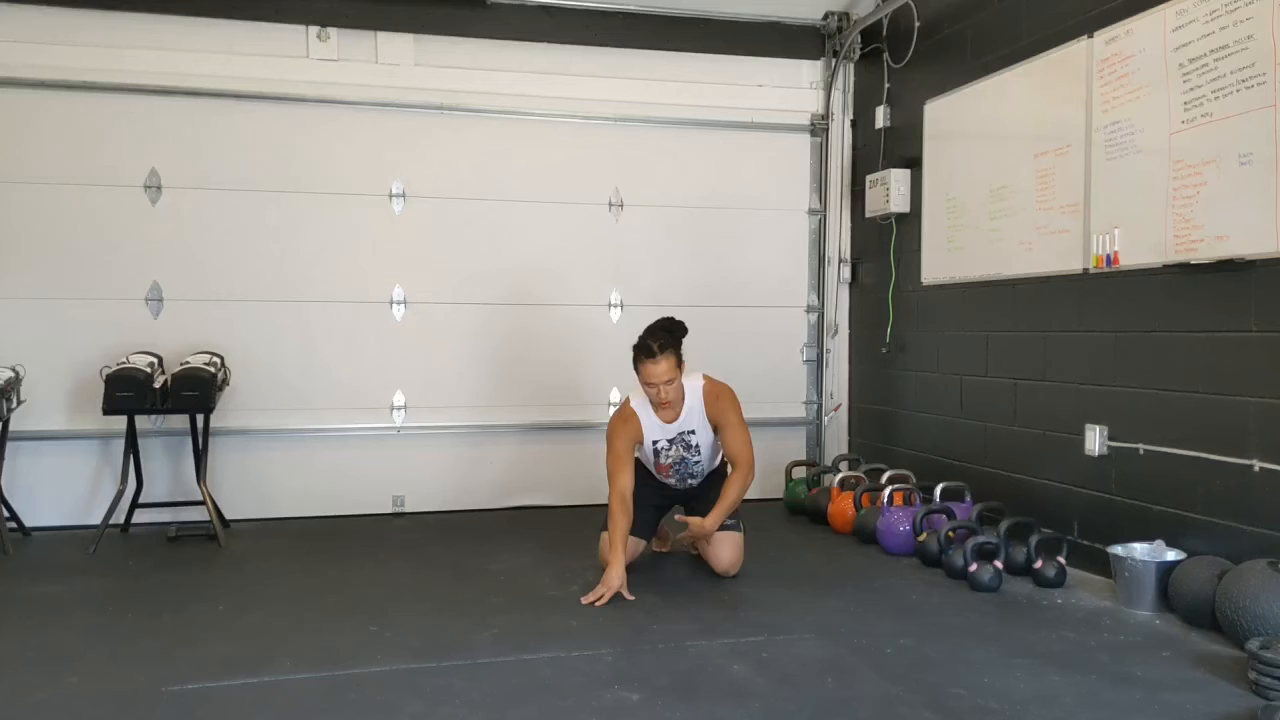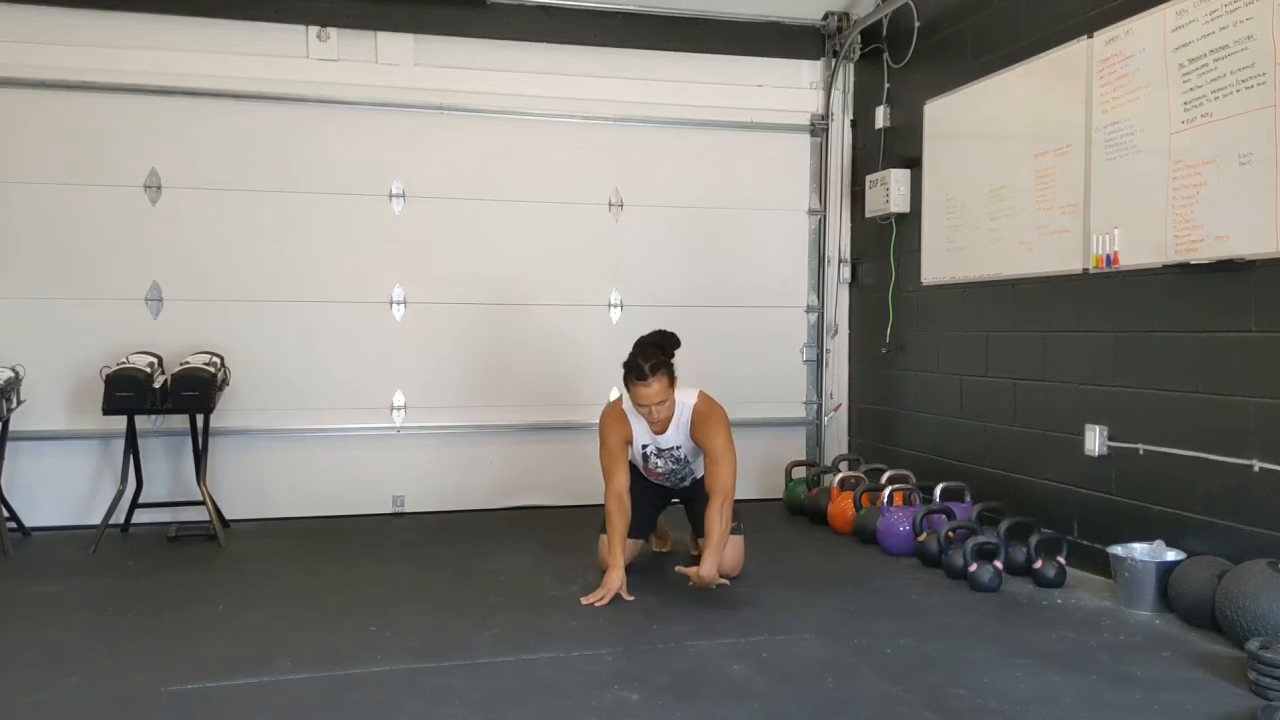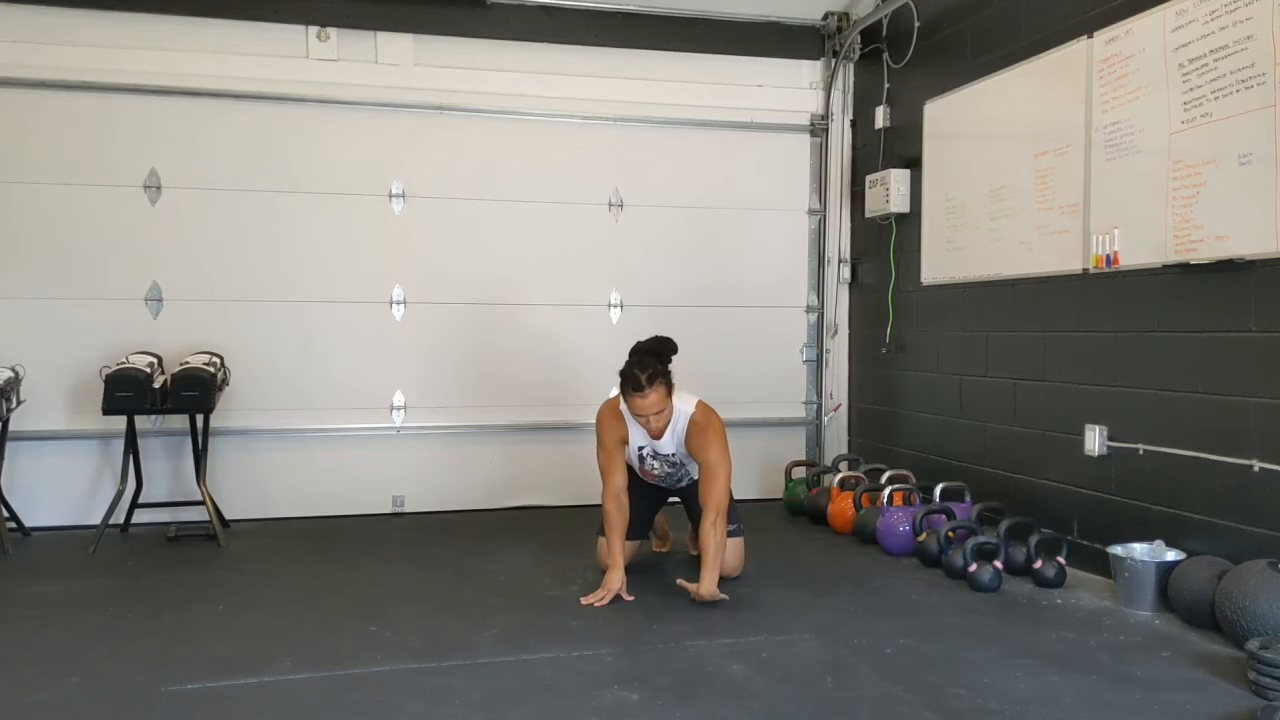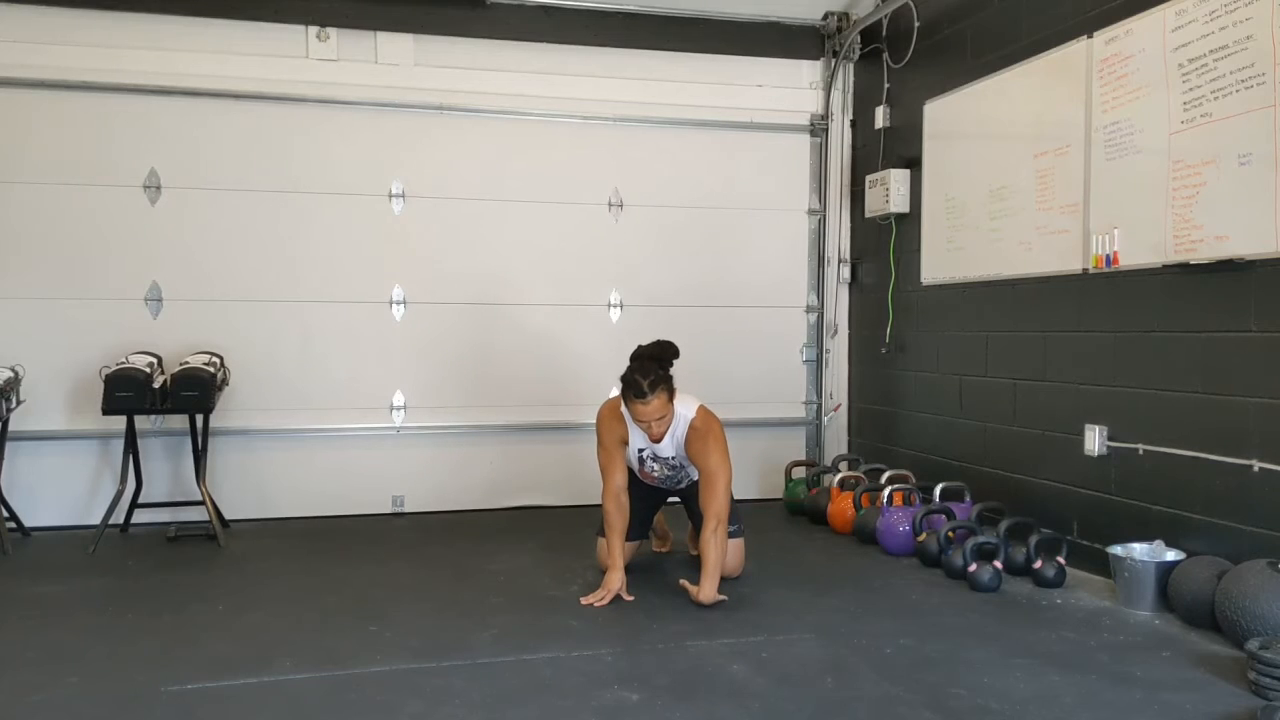
dt=0.4s
person 1, frame 1
left shoulder: (717, 397)
right shoulder: (626, 419)
left elbow: (744, 467)
right elbow: (620, 491)
left wrist: (710, 522)
right wrist: (616, 565)
left hip: (707, 479)
right hip: (652, 480)
left knee: (727, 563)
right knee: (609, 556)
left ankle: (694, 535)
right ankle: (658, 529)
person 1, frame 2
left shoulder: (706, 414)
right shoulder: (615, 419)
left elbow: (722, 495)
right elbow: (617, 491)
left wrist: (708, 565)
right wrist: (616, 567)
left hip: (699, 478)
right hip: (646, 479)
left knee: (728, 566)
right knee: (609, 559)
left ankle: (699, 536)
right ankle: (656, 529)
person 1, frame 3
left shoulder: (702, 423)
right shoulder: (611, 417)
left elbow: (715, 510)
right elbow: (614, 491)
left wrist: (707, 582)
right wrist: (616, 568)
left hip: (696, 478)
right hip: (644, 478)
left knee: (729, 567)
right knee: (608, 559)
left ankle: (697, 537)
right ankle: (656, 527)
person 1, frame 4
left shoulder: (702, 427)
right shoulder: (611, 418)
left elbow: (716, 515)
right elbow: (615, 491)
left wrist: (707, 587)
right wrist: (615, 569)
left hip: (695, 479)
right hip: (643, 479)
left knee: (730, 567)
right knee: (606, 560)
left ankle: (697, 536)
right ankle: (656, 526)
